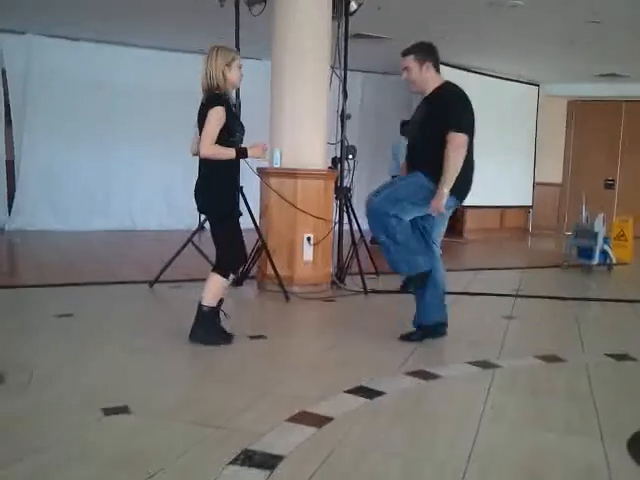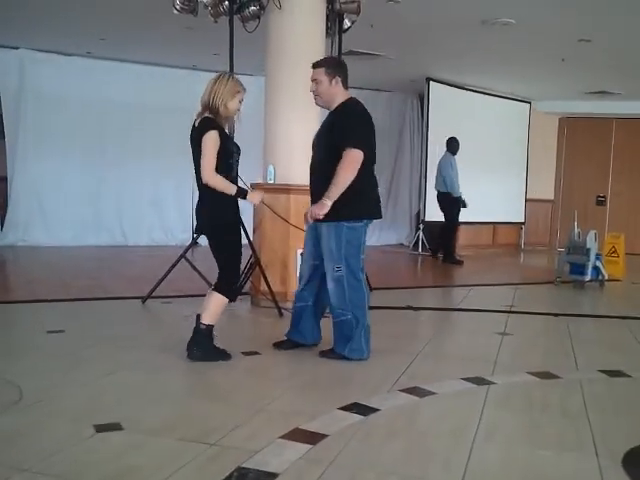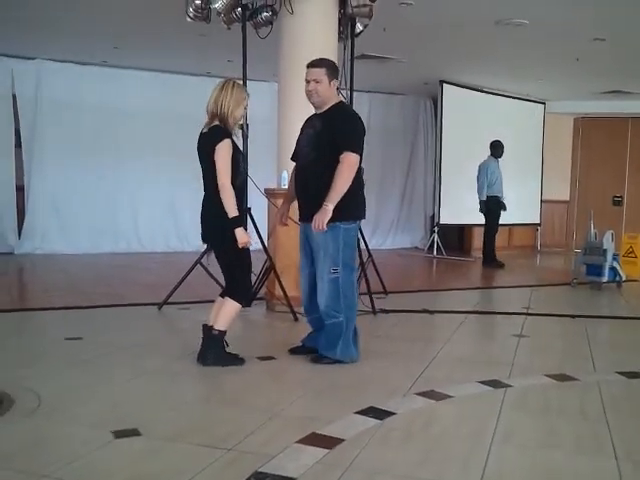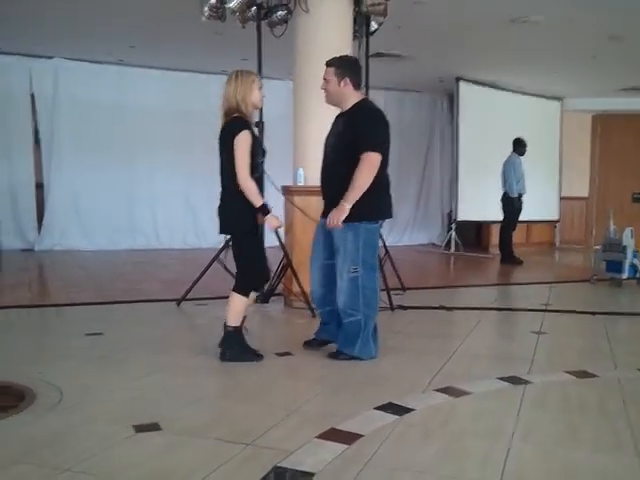
dt=1s
person 1, frame 1
left shoulder: (452, 98)
right shoulder: (428, 102)
left elbow: (457, 145)
left wrist: (444, 190)
right wrist: (401, 184)
left hip: (438, 186)
right hip: (425, 182)
left knee: (378, 206)
right knee: (426, 251)
left ankle: (415, 267)
right ankle: (432, 320)
person 1, frame 2
left shoulder: (353, 114)
right shoulder: (335, 117)
left elbow: (353, 161)
left wrist: (326, 201)
right wrist: (318, 203)
left hip: (346, 213)
right hip: (327, 212)
left knee: (343, 277)
right knee: (312, 274)
left ankle: (352, 346)
right ankle: (303, 332)
person 1, frame 3
left shoulder: (346, 119)
right shoulder: (310, 122)
left elbow: (349, 164)
left wrist: (328, 207)
right wrist: (287, 201)
left hip: (337, 216)
right hip: (311, 215)
left knee: (334, 280)
right knee: (312, 281)
left ankle: (341, 347)
right ankle: (319, 338)
person 1, frame 4
left shoulder: (369, 116)
right shoulder: (343, 117)
left elbow: (370, 163)
left wrist: (345, 205)
left hip: (359, 214)
right hip: (334, 211)
left knee: (354, 279)
right knee: (323, 272)
left ankle: (359, 344)
right ankle: (331, 328)
person 2, frame 1
left shoulder: (212, 102)
right shoulder: (219, 103)
left elbow: (196, 148)
right elbow: (206, 149)
left wrist: (235, 149)
right wrist: (245, 152)
left hip: (218, 190)
right hip: (217, 192)
left knee: (234, 256)
right knee: (229, 258)
left ankle: (208, 318)
right ankle: (203, 325)
person 2, frame 2
left shoulder: (203, 125)
right shoulder: (211, 127)
right elbow: (208, 175)
right wrist: (243, 194)
left hip: (216, 211)
right hip: (220, 213)
left knee: (227, 275)
right knee: (229, 277)
left ankle: (200, 336)
right ankle: (201, 342)
person 2, frame 3
left shoulder: (207, 134)
right shoulder: (222, 136)
right elbow: (225, 186)
right wrist: (238, 225)
left hip: (215, 221)
right hip: (224, 222)
left knee: (233, 283)
right knee: (242, 286)
left ankle: (210, 343)
right ankle: (213, 347)
person 2, frame 4
left shoulder: (232, 125)
right shoulder: (242, 127)
right elbow: (243, 177)
left wrist: (259, 208)
right wrist: (266, 211)
left hip: (237, 211)
right hip: (241, 212)
left knee: (257, 273)
right knee: (249, 276)
left ankle: (233, 334)
right ankle: (232, 344)
